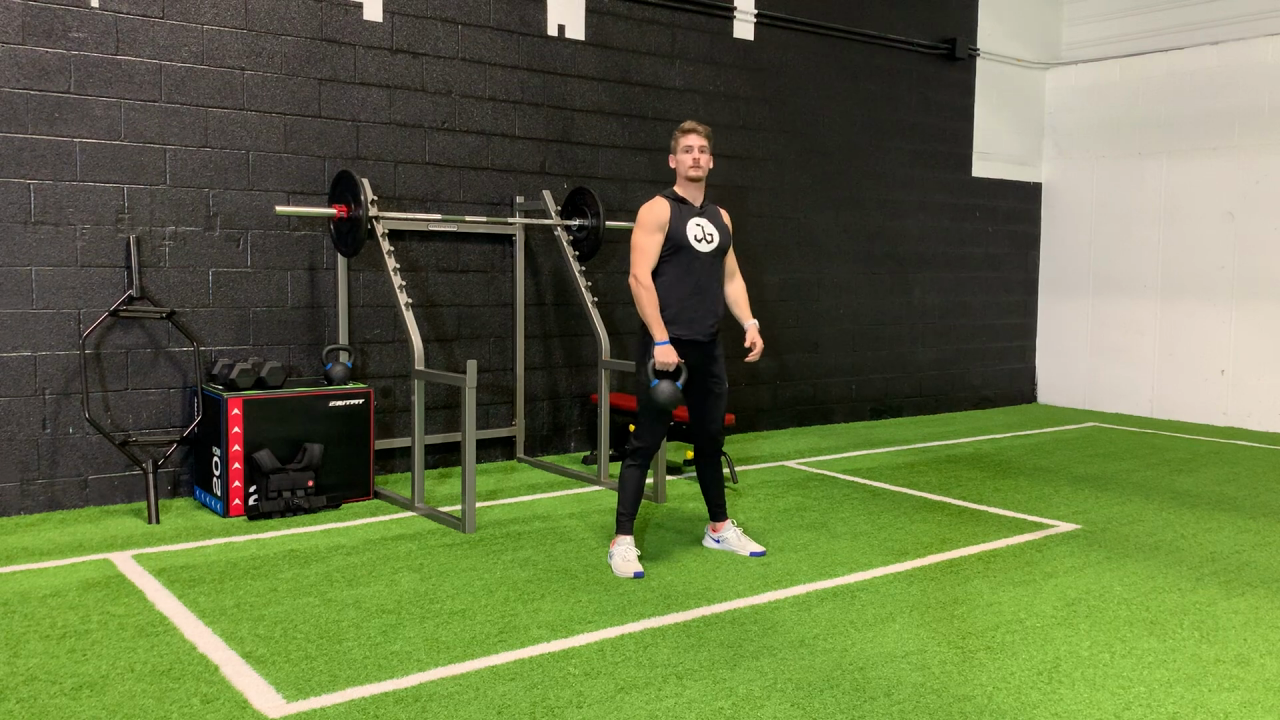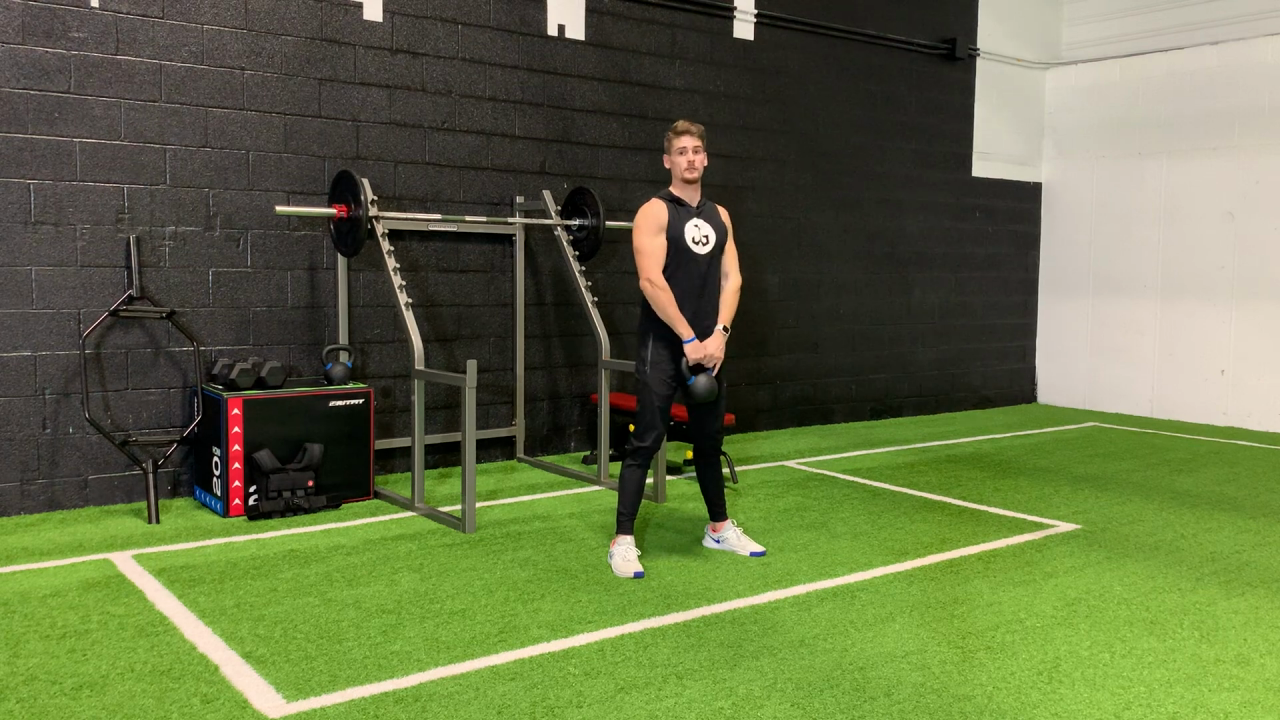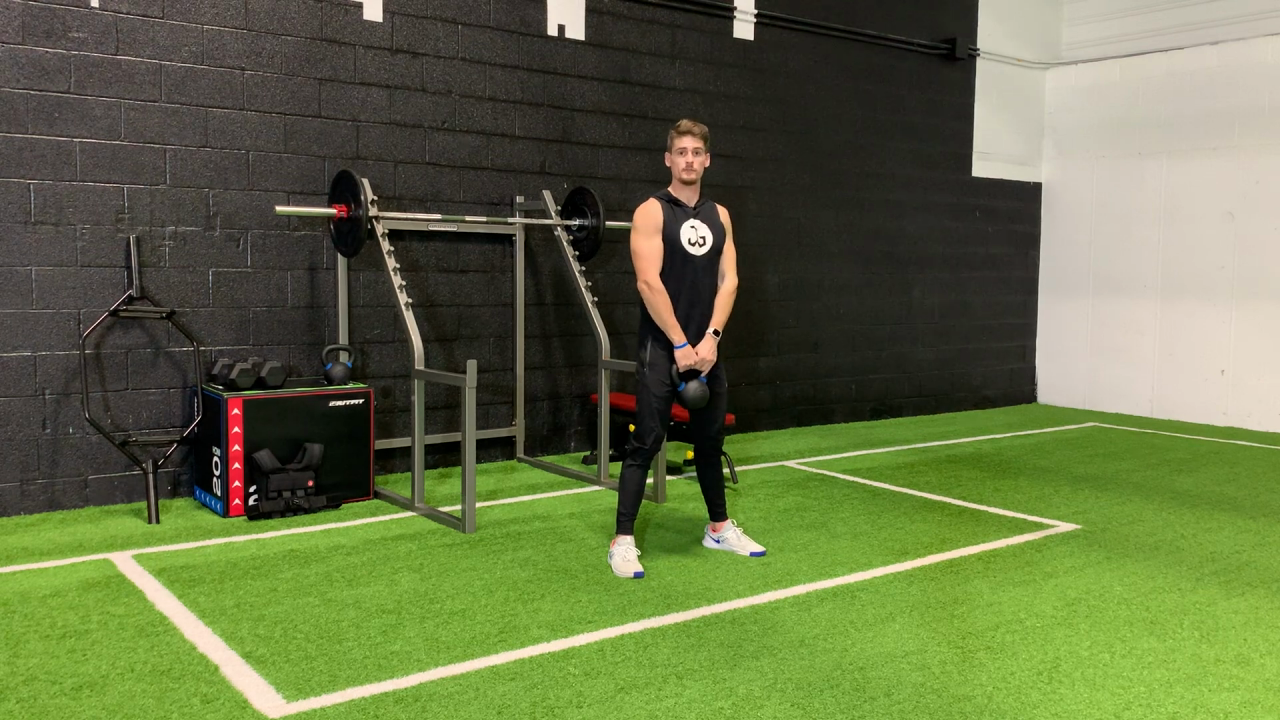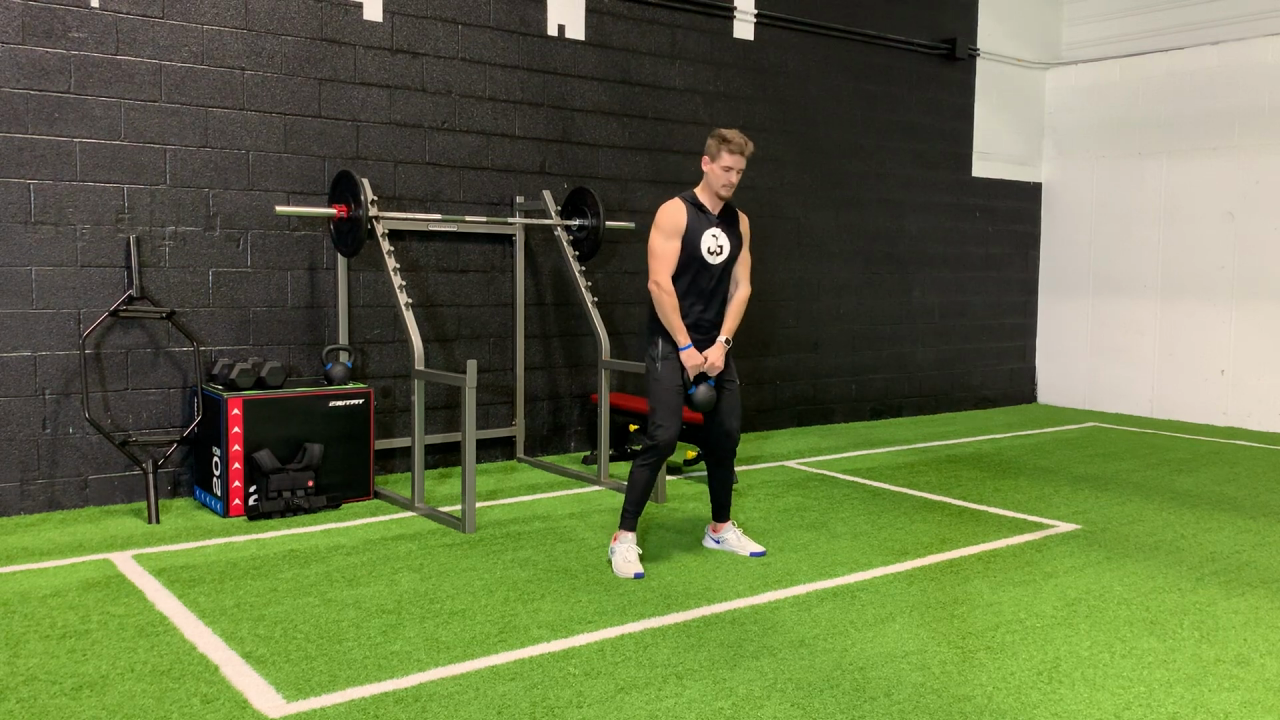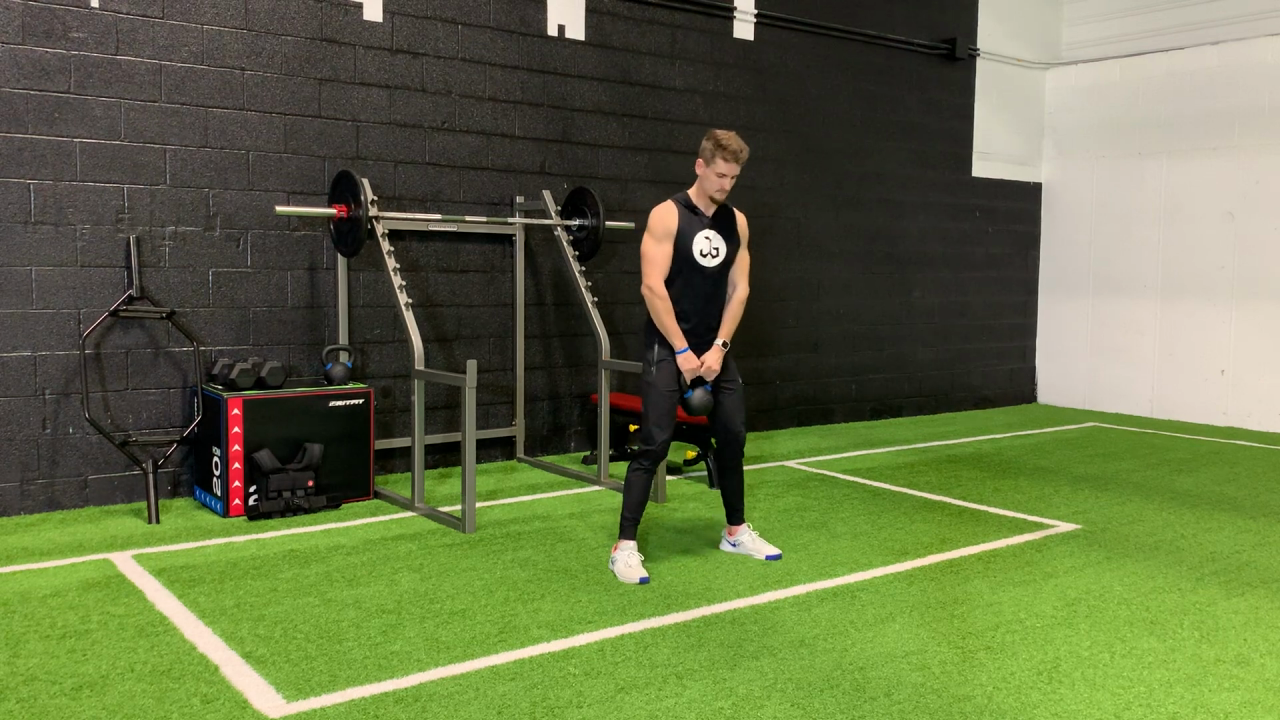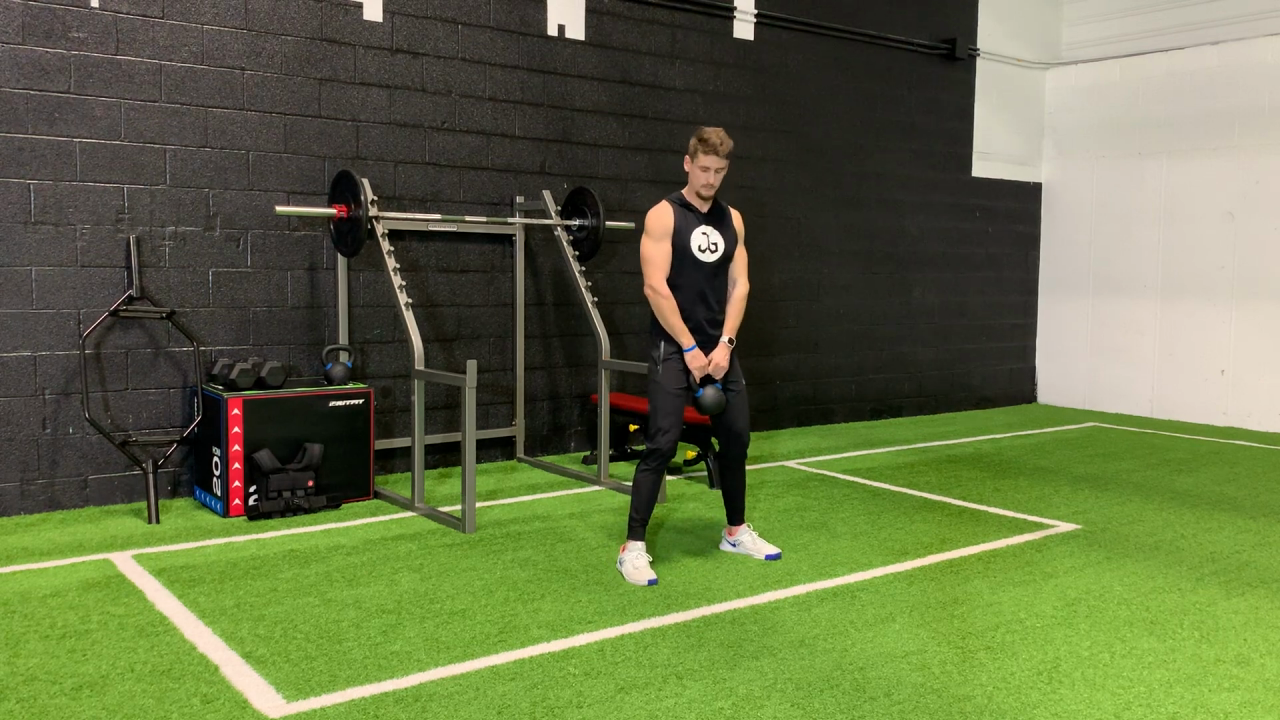
dt=0.7s
person 1, frame 1
left shoulder: (721, 217)
right shoulder: (657, 210)
left elbow: (731, 277)
right elbow: (639, 276)
left wrist: (750, 323)
right wrist: (660, 340)
left hip: (709, 347)
right hip: (666, 346)
left knee: (710, 440)
right knee: (646, 442)
left ankle: (719, 528)
right ankle: (622, 541)
person 1, frame 2
left shoulder: (719, 215)
right shoulder: (655, 212)
left elbow: (731, 277)
right elbow: (651, 281)
left wrist: (719, 333)
right wrist: (688, 338)
left hip: (708, 345)
right hip: (663, 346)
left knee: (709, 440)
right knee: (646, 442)
left ankle: (719, 527)
right ankle: (623, 540)
person 1, frame 3
left shoulder: (719, 215)
right shoulder: (652, 212)
left elbow: (728, 280)
right elbow: (649, 281)
left wrist: (710, 338)
right wrist: (679, 344)
left hip: (705, 346)
right hip: (661, 346)
left knee: (710, 440)
right knee: (645, 442)
left ankle: (720, 528)
right ankle: (622, 541)
person 1, frame 4
left shoulder: (740, 222)
right shoulder: (675, 212)
left elbow: (741, 287)
right elbow: (659, 283)
left wrist: (721, 344)
right wrist: (685, 347)
left hip: (715, 345)
right hip: (671, 342)
left knee: (725, 437)
right knee: (663, 436)
left ankle: (720, 528)
right ankle: (625, 536)
person 1, frame 5
left shoulder: (737, 223)
right shoulder: (667, 215)
left elbow: (739, 288)
right elbow: (652, 286)
left wrist: (719, 347)
right wrist: (681, 351)
left hip: (714, 347)
right hip: (667, 346)
left knee: (732, 438)
right knee: (655, 443)
left ankle: (736, 531)
right ankle: (625, 546)
person 1, frame 6
left shoulder: (732, 219)
right shoulder: (663, 215)
left elbow: (739, 284)
right elbow: (655, 285)
left wrist: (725, 343)
right wrist: (689, 348)
left hip: (719, 347)
right hip: (672, 347)
left knee: (736, 439)
right knee: (662, 444)
left ankle: (736, 531)
right ankle: (633, 546)
